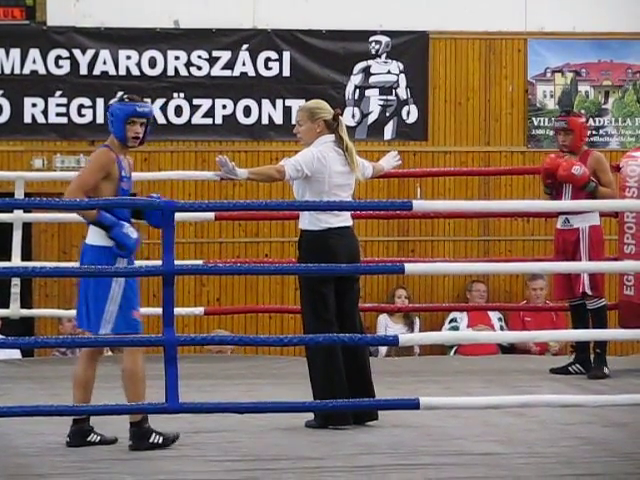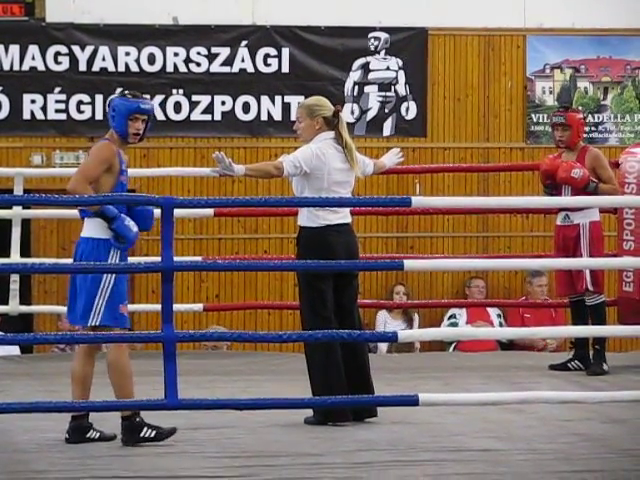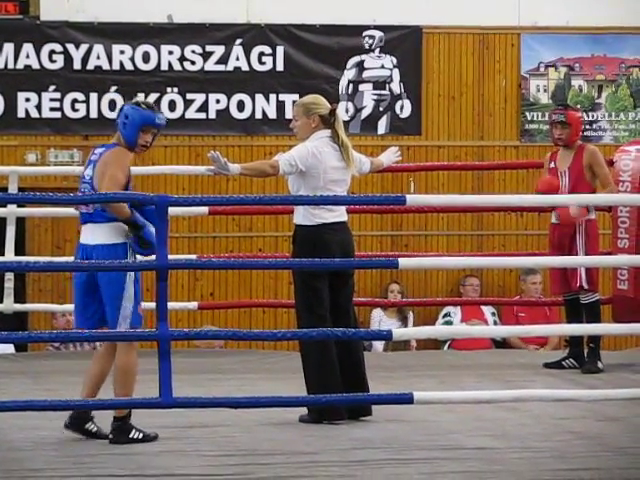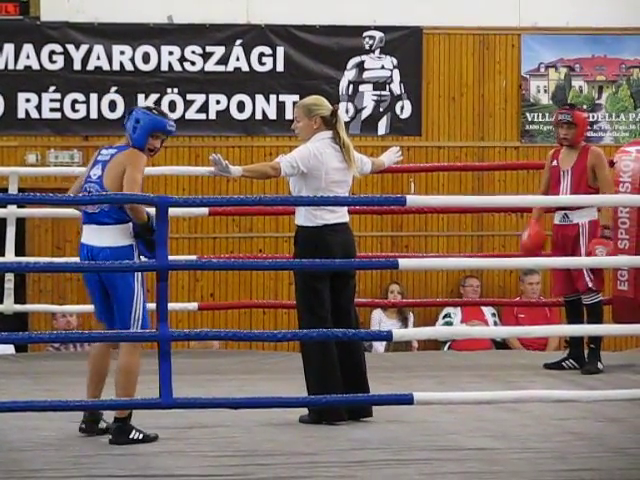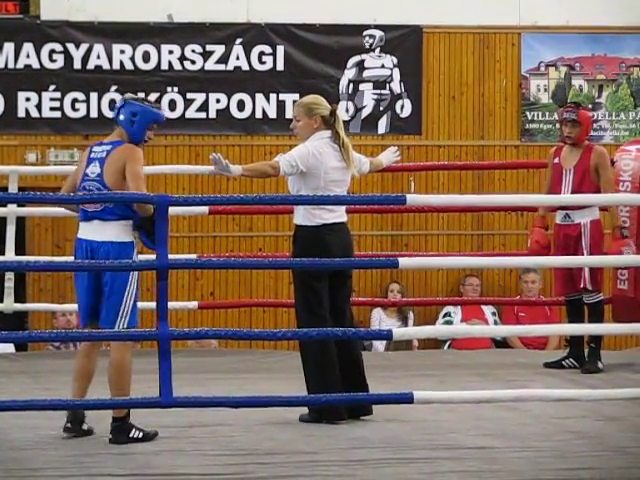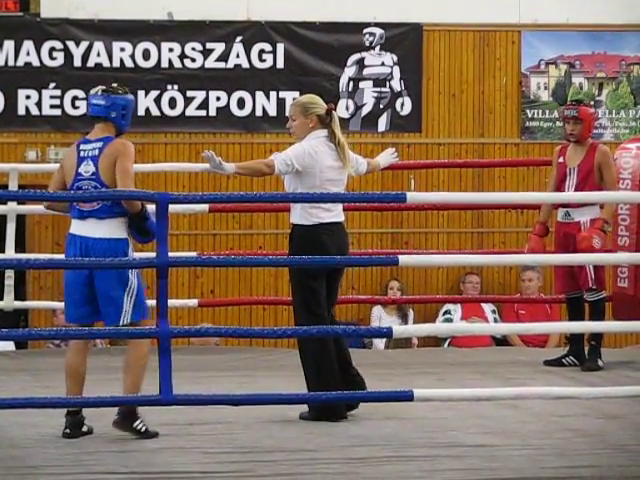
dt=0.3s
person 1, frame 1
left shoulder: (123, 160)
right shoulder: (105, 156)
right elbow: (72, 196)
left wrist: (140, 212)
right wrist: (108, 224)
left hip: (102, 252)
right hip: (108, 254)
left knee: (93, 343)
right knee: (129, 340)
left ankle: (79, 427)
right ankle: (139, 429)
person 1, frame 2
left shoulder: (115, 154)
right shoulder: (106, 148)
right elbow: (75, 186)
left wrist: (127, 209)
right wrist: (112, 214)
left hip: (94, 244)
right hip: (104, 247)
left knee: (89, 339)
right knee: (115, 334)
left ankle: (79, 424)
right ankle: (131, 423)
person 1, frame 3
left shoulder: (98, 154)
right shoulder: (121, 155)
left elbow: (82, 201)
right elbow: (111, 197)
right wrist: (138, 224)
left hip: (87, 248)
right hip: (112, 250)
left knee: (110, 338)
right knee: (127, 337)
left ankle: (81, 413)
right ankle: (121, 424)
person 1, frame 4
left shoulder: (100, 155)
right shoulder: (134, 157)
left elbow: (71, 198)
right elbow: (132, 201)
right wrist: (148, 229)
left hip: (88, 247)
right hip: (118, 250)
left knee: (109, 332)
right knee: (132, 338)
left ankle: (92, 415)
right ankle: (122, 425)
person 1, frame 5
left shoulder: (89, 153)
right shoulder: (130, 152)
left elbow: (63, 198)
right elbow: (138, 197)
right wrist: (151, 223)
left hip: (85, 245)
right hip: (117, 248)
left knee: (91, 334)
right knee: (121, 336)
left ankle: (75, 416)
right ankle: (121, 424)
person 1, frame 6
left shoulder: (72, 151)
right shoulder: (121, 147)
left elbow: (51, 201)
right elbow: (127, 194)
right wrist: (142, 218)
left hip: (78, 242)
right hip: (112, 245)
left knee: (80, 333)
right knee: (139, 328)
left ankle: (73, 418)
right ankle: (127, 411)
person 2, frame 1
left shoulder: (314, 155)
right shoulder: (347, 155)
left elbow: (279, 172)
right elbow: (372, 169)
left wrist: (241, 173)
right wrist: (386, 164)
left hip: (319, 244)
right hip: (347, 242)
left knee: (321, 326)
right knee: (349, 322)
left ankle: (333, 412)
right ankle: (361, 406)
person 2, frame 2
left shoulder: (312, 152)
right shoulder: (347, 152)
left elbow: (276, 168)
right elbow: (373, 166)
left wrist: (239, 169)
right wrist: (389, 160)
left hip: (317, 240)
right hip: (345, 239)
left knee: (320, 323)
right knee: (348, 319)
left ankle: (332, 408)
right ankle: (360, 403)
person 2, frame 3
left shoulder: (308, 150)
right shoulder: (343, 150)
left elbow: (272, 167)
right elbow: (370, 164)
left wrist: (233, 169)
right wrist: (387, 160)
left hip: (313, 239)
right hip: (341, 237)
left knee: (315, 321)
right knee: (343, 317)
left ankle: (326, 407)
right ankle: (355, 401)
person 2, frame 4
left shoulder: (310, 152)
right shoulder: (345, 152)
left elbow: (273, 169)
right elbow: (372, 164)
left wrist: (235, 171)
right wrist: (389, 159)
left hip: (315, 240)
right hip: (343, 238)
left knee: (316, 323)
right knee: (344, 319)
left ankle: (327, 408)
right ankle: (356, 403)
person 2, frame 5
left shoulder: (309, 151)
right shoulder: (343, 150)
left elbow: (273, 167)
right elbow: (369, 164)
left wrist: (234, 170)
right wrist: (386, 159)
left hip: (313, 239)
right hip: (340, 237)
left knee: (315, 321)
right knee: (341, 318)
left ankle: (327, 407)
right ankle: (355, 401)
person 2, frame 6
left shoulder: (305, 150)
right shoulder: (339, 150)
left elbow: (267, 166)
right elbow: (368, 165)
left wrist: (228, 167)
right wrist: (385, 159)
left hip: (310, 238)
right hip: (337, 236)
left knee: (312, 320)
right knee: (325, 315)
left ankle: (327, 405)
right ankle: (349, 388)
person 3, frame 1
left shoulder: (595, 158)
right shoulder: (558, 161)
left elbow: (614, 196)
left wrist: (587, 183)
right wrist: (549, 183)
left hip: (587, 229)
right hip: (563, 229)
left knee: (592, 292)
right knee: (573, 295)
left ankle: (600, 359)
right ankle: (581, 358)
person 3, frame 2
left shoulder: (592, 155)
right shoulder: (556, 159)
left elbow: (615, 190)
left wrist: (587, 184)
right wrist: (547, 184)
left hip: (587, 225)
right hip: (563, 226)
left knee: (591, 289)
right knee: (573, 291)
left ankle: (599, 355)
right ankle: (580, 354)
person 3, frame 3
left shoulder: (589, 153)
right shoulder: (551, 157)
left elbow: (611, 189)
left wrist: (584, 206)
right wrist: (544, 191)
left hip: (582, 226)
right hip: (558, 225)
left knee: (586, 287)
right knee: (567, 290)
left ankle: (594, 353)
right ankle: (575, 352)
person 3, frame 4
left shoulder: (593, 154)
right shoulder: (553, 156)
left elbow: (607, 194)
right elbow: (544, 193)
left wrist: (605, 232)
right wrist: (534, 224)
left hip: (585, 225)
right hip: (560, 226)
left knee: (590, 289)
right knee: (568, 291)
left ankle: (594, 354)
right ankle: (575, 354)
person 3, frame 5
left shoulder: (596, 154)
right shoulder: (555, 154)
left elbow: (610, 193)
left wrist: (620, 231)
right wrist: (539, 226)
left hip: (586, 224)
right hip: (561, 225)
left knee: (590, 288)
right knee: (569, 291)
left ankle: (594, 353)
right ankle: (575, 352)
person 3, frame 6
left shoulder: (600, 152)
right shoulder: (559, 153)
left elbow: (613, 193)
right elbow: (551, 191)
left wrist: (602, 227)
right wrist: (540, 228)
left hip: (588, 223)
right hip: (563, 223)
left knee: (593, 286)
right knee: (570, 288)
left ankle: (595, 351)
right ankle: (575, 350)
